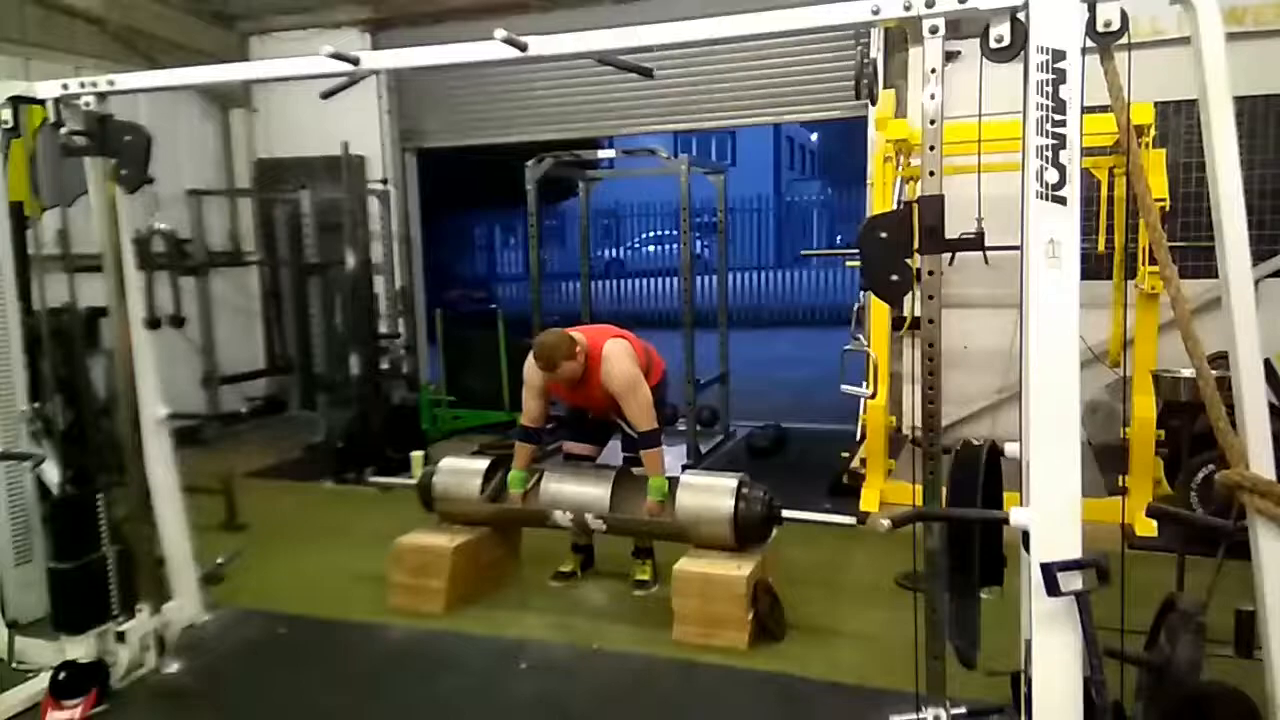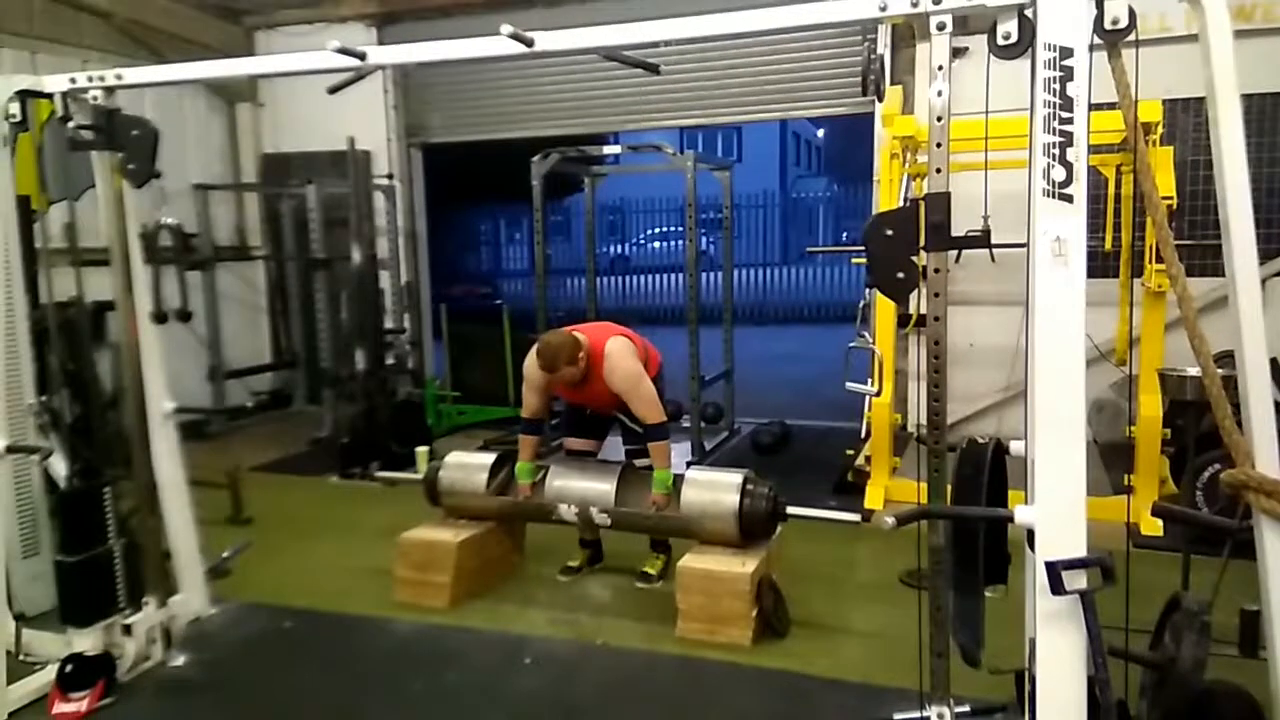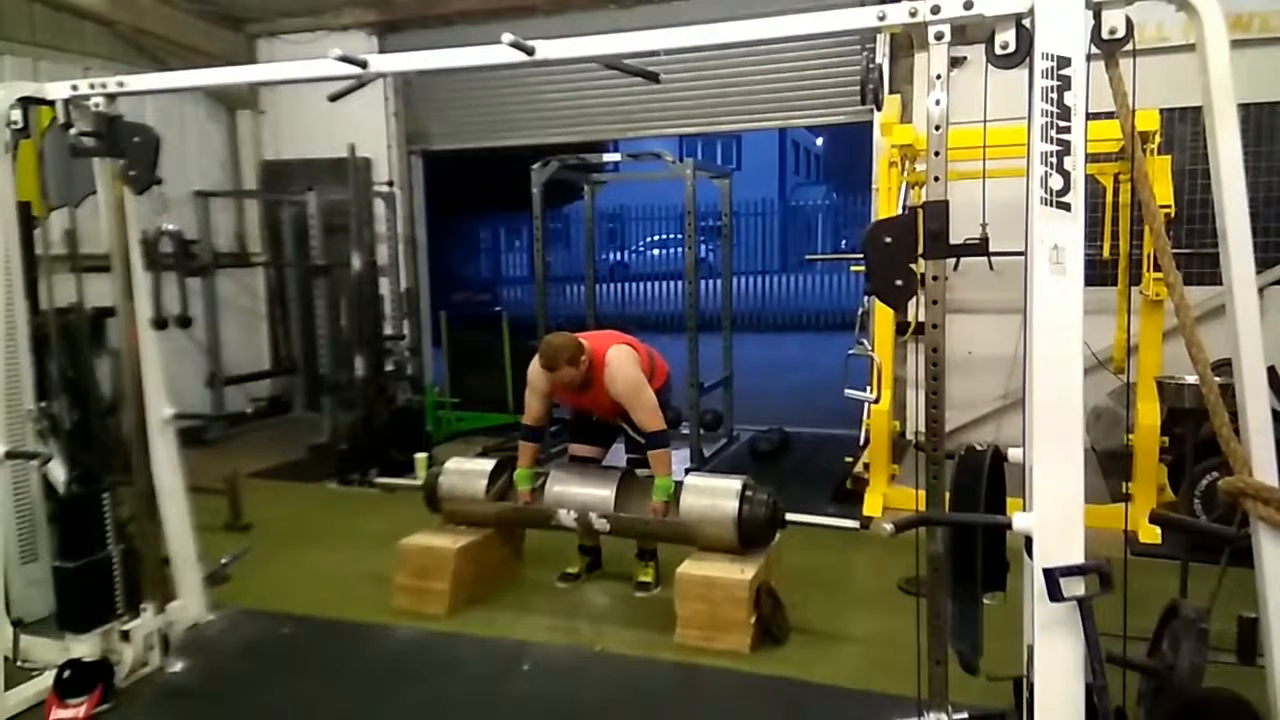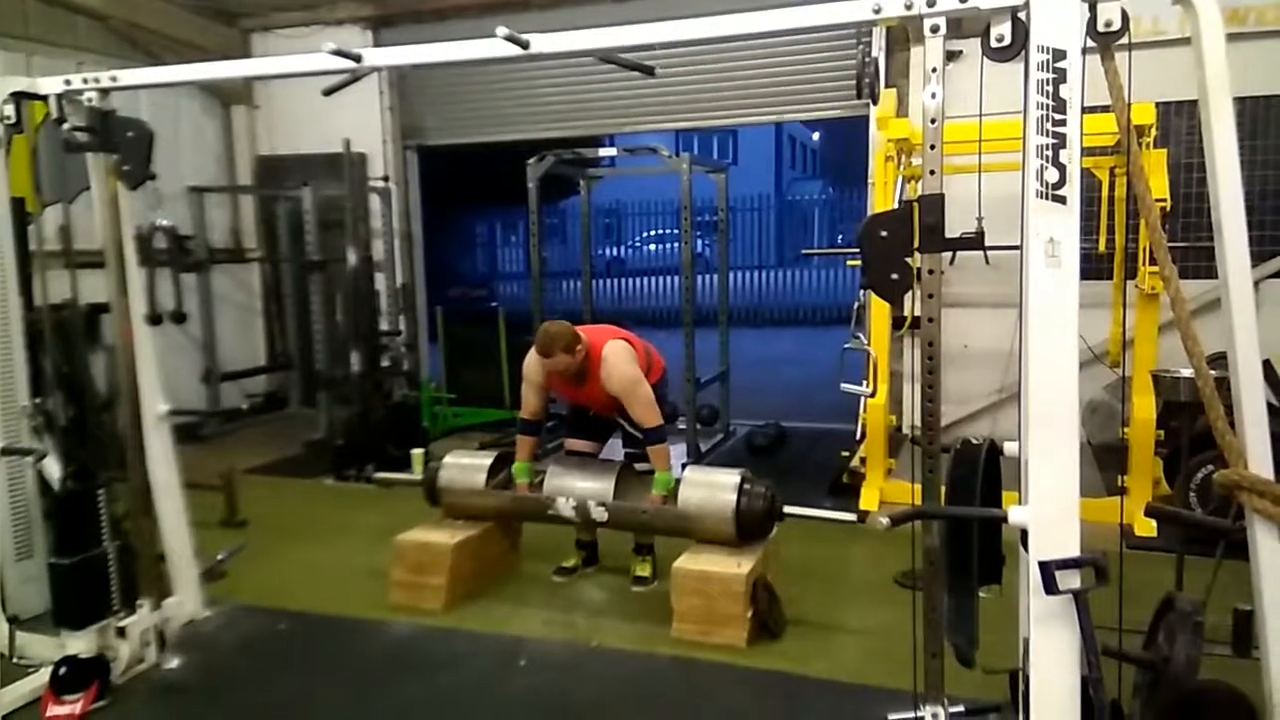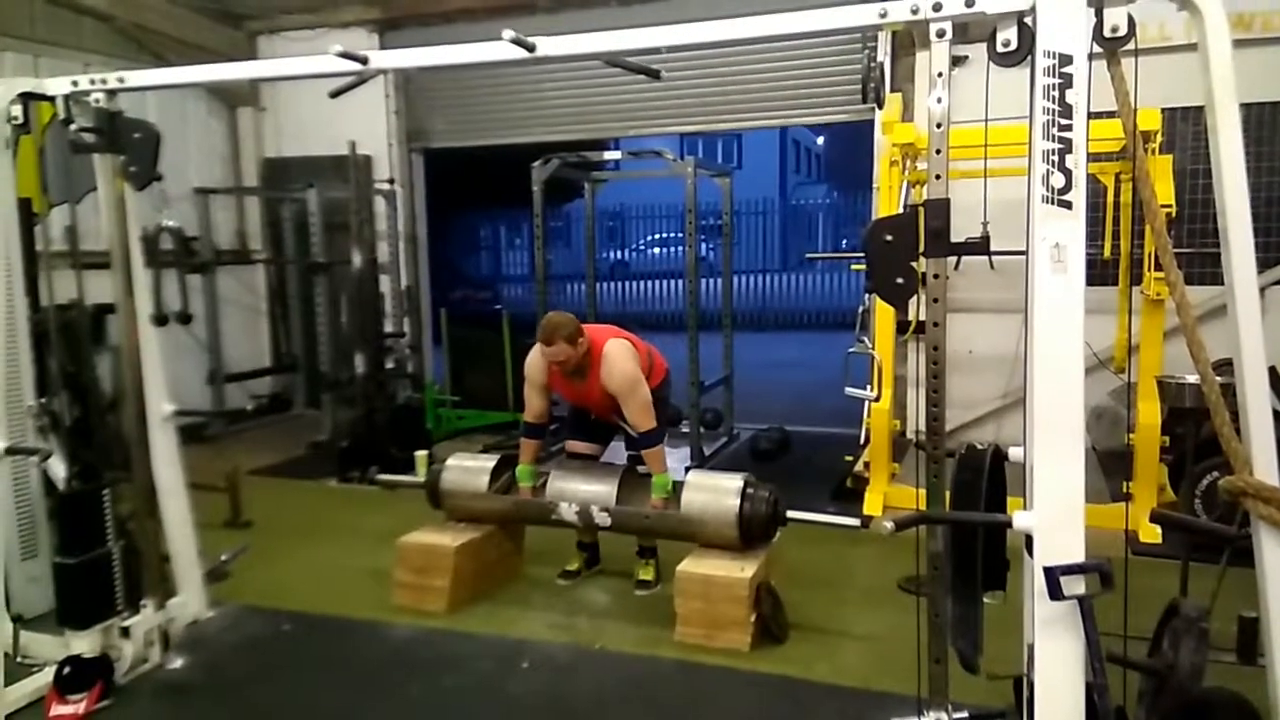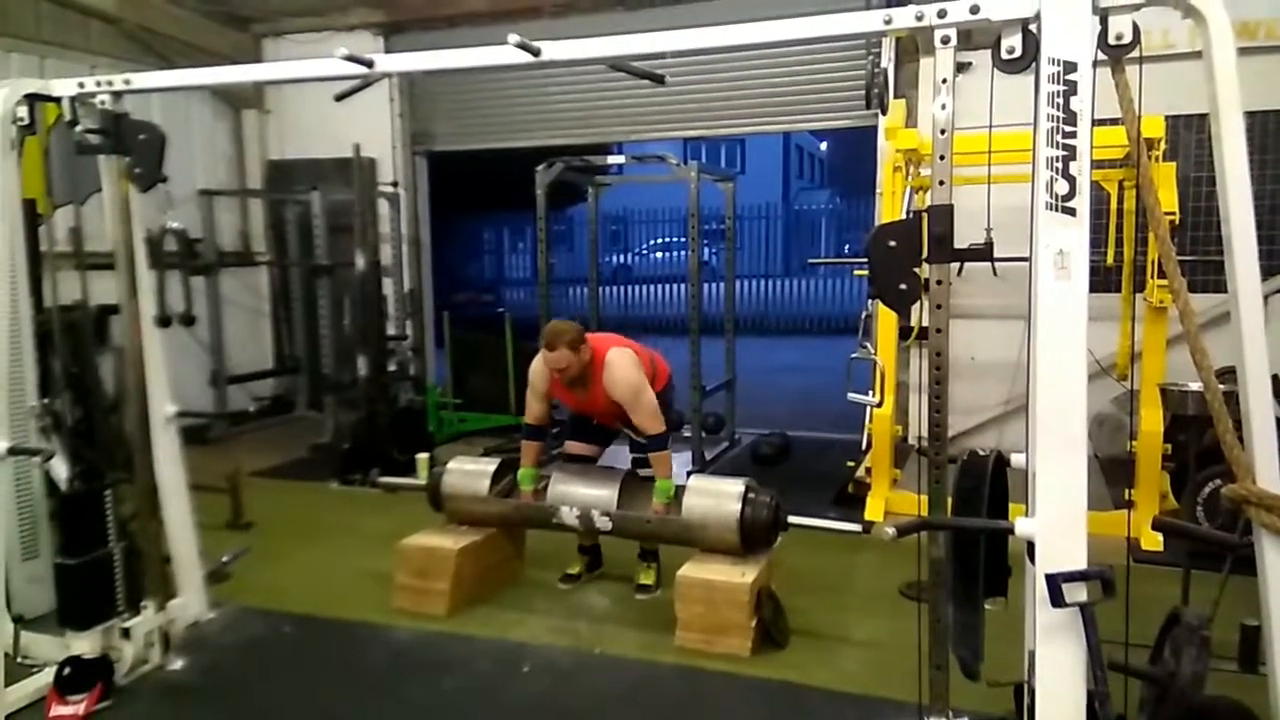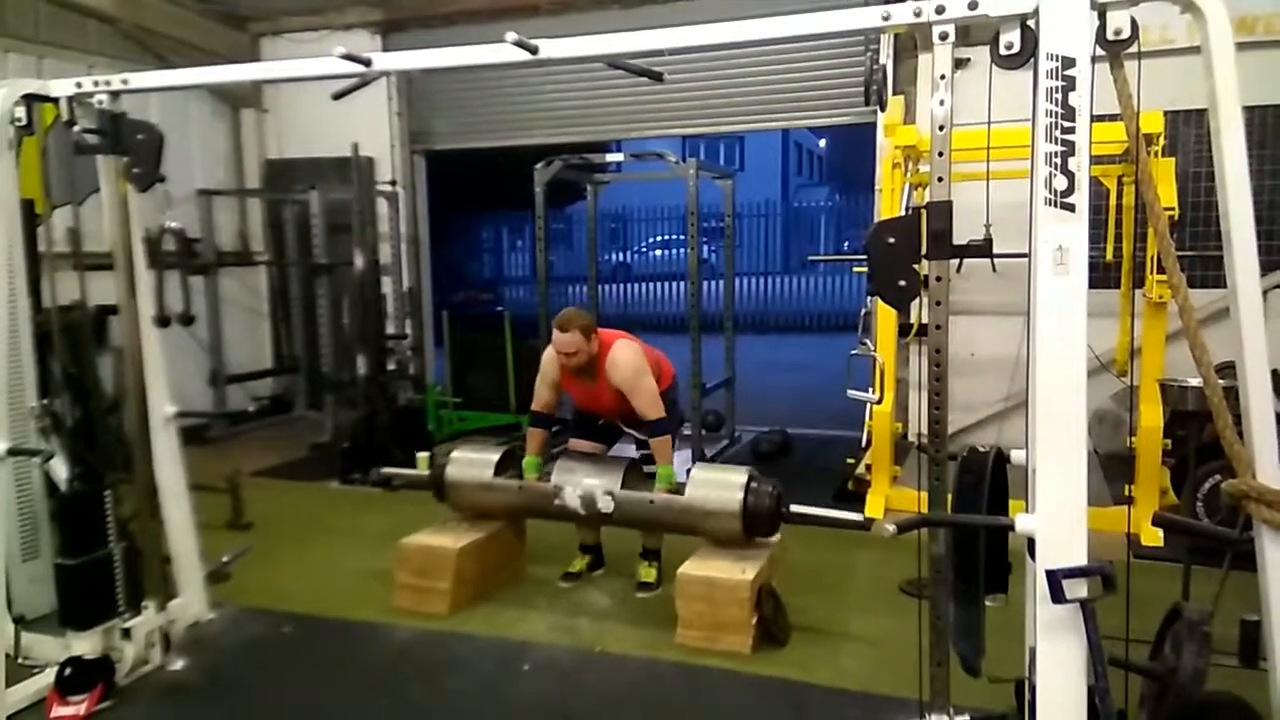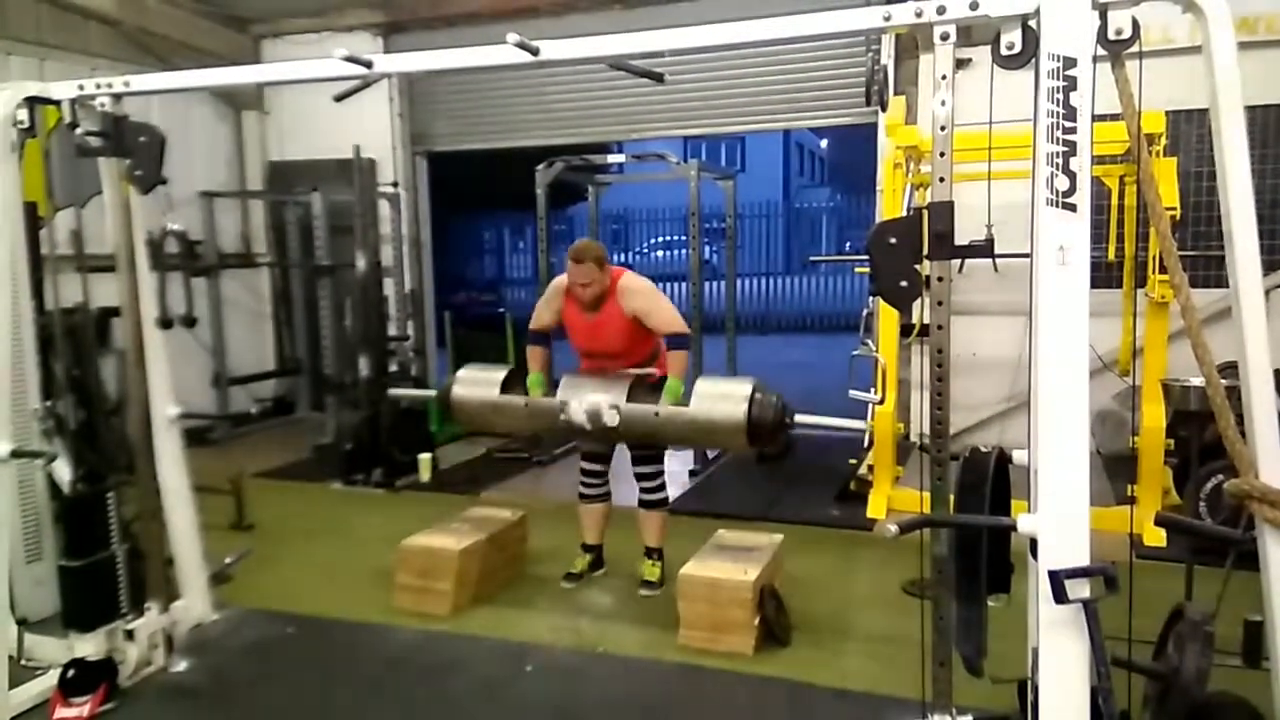
dt=0.5s
person 1, frame 1
left shoulder: (615, 362)
right shoulder: (536, 365)
left elbow: (647, 429)
right elbow: (530, 424)
left wrist: (656, 490)
right wrist: (517, 481)
left hip: (644, 387)
right hip: (588, 400)
left ankle: (644, 557)
right ankle: (581, 552)
person 1, frame 2
left shoulder: (617, 360)
right shoulder: (536, 362)
left elbow: (655, 421)
right elbow: (531, 416)
left wrist: (662, 483)
right wrist: (525, 473)
left hip: (640, 384)
right hip: (587, 398)
left knee: (640, 466)
left ankle: (660, 549)
right ankle: (590, 547)
person 1, frame 3
left shoulder: (619, 368)
right shoulder: (540, 369)
left elbow: (655, 430)
right elbow: (533, 423)
left wrist: (662, 490)
right wrist: (524, 478)
left hip: (648, 391)
right hip: (592, 404)
left ankle: (647, 559)
right ankle: (589, 555)
person 1, frame 4
left shoulder: (615, 363)
right shoulder: (536, 362)
left elbow: (652, 425)
right elbow: (530, 416)
left wrist: (661, 483)
right wrist: (522, 473)
left hip: (644, 386)
right hip: (588, 398)
left knee: (639, 472)
left ankle: (644, 554)
right ankle: (586, 550)
person 1, frame 5
left shoulder: (616, 361)
right shoulder: (537, 360)
left elbow: (646, 428)
right elbow: (534, 419)
left wrist: (660, 487)
right wrist: (525, 478)
left hip: (647, 388)
right hip: (589, 400)
left knee: (641, 474)
left ankle: (648, 557)
right ankle: (587, 551)
person 1, frame 6
left shoulder: (618, 369)
right shoulder: (541, 368)
left elbow: (656, 432)
right elbow: (534, 423)
left wrist: (663, 493)
right wrist: (526, 481)
left hip: (651, 391)
right hip: (592, 405)
left ankle: (649, 560)
right ankle: (588, 554)
person 1, frame 7
left shoulder: (622, 359)
right shoulder: (552, 359)
left elbow: (655, 419)
right elbow: (540, 411)
left wrist: (665, 477)
right wrist: (532, 467)
left hip: (655, 395)
right hip: (595, 407)
left knee: (652, 479)
left ankle: (651, 559)
right ankle: (590, 554)
person 1, frame 8
left shoulder: (632, 289)
right shoulder: (559, 290)
left elbow: (679, 334)
right elbow: (537, 332)
left wrist: (672, 393)
right wrist: (536, 383)
left knee: (648, 472)
right knee: (591, 470)
left ankle: (653, 559)
right ankle: (591, 555)
